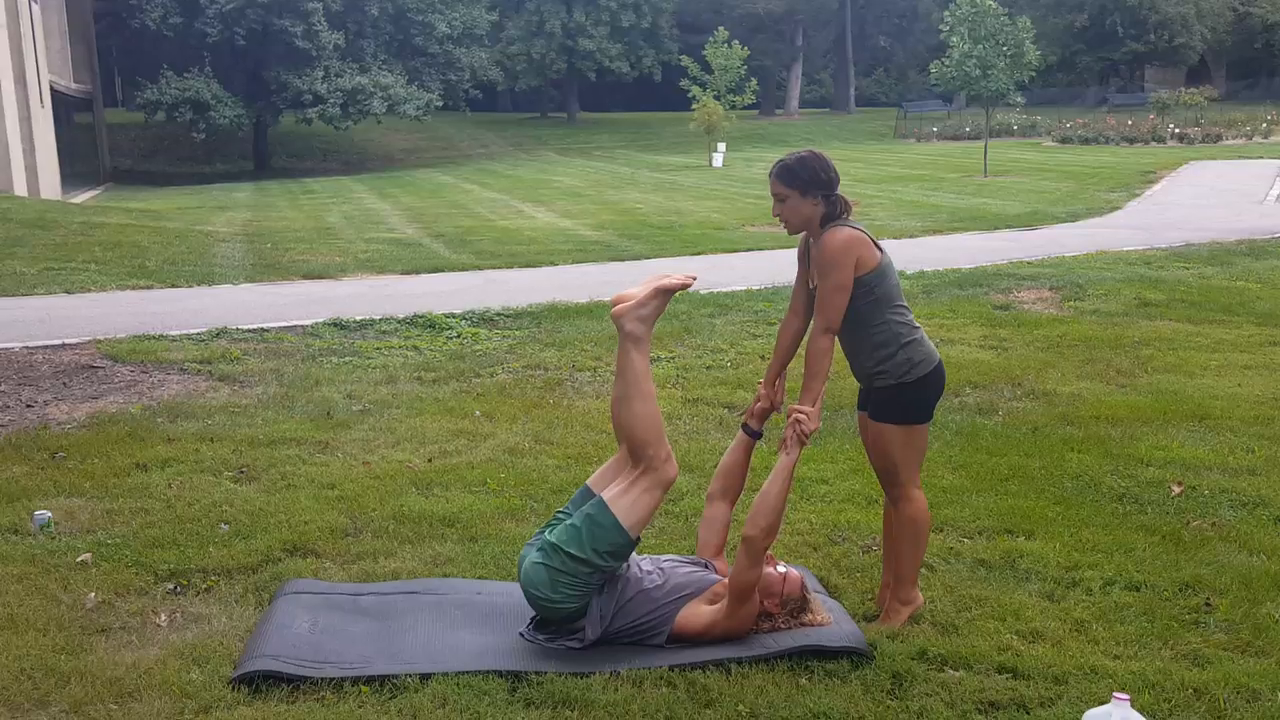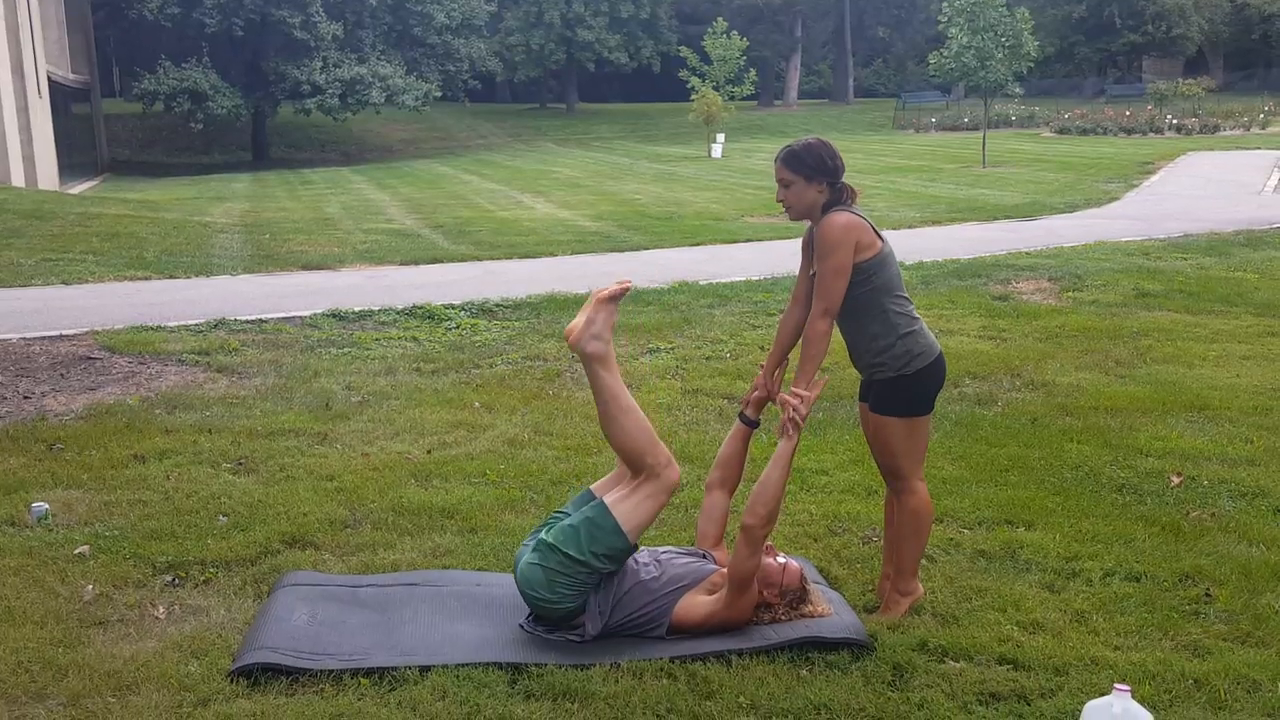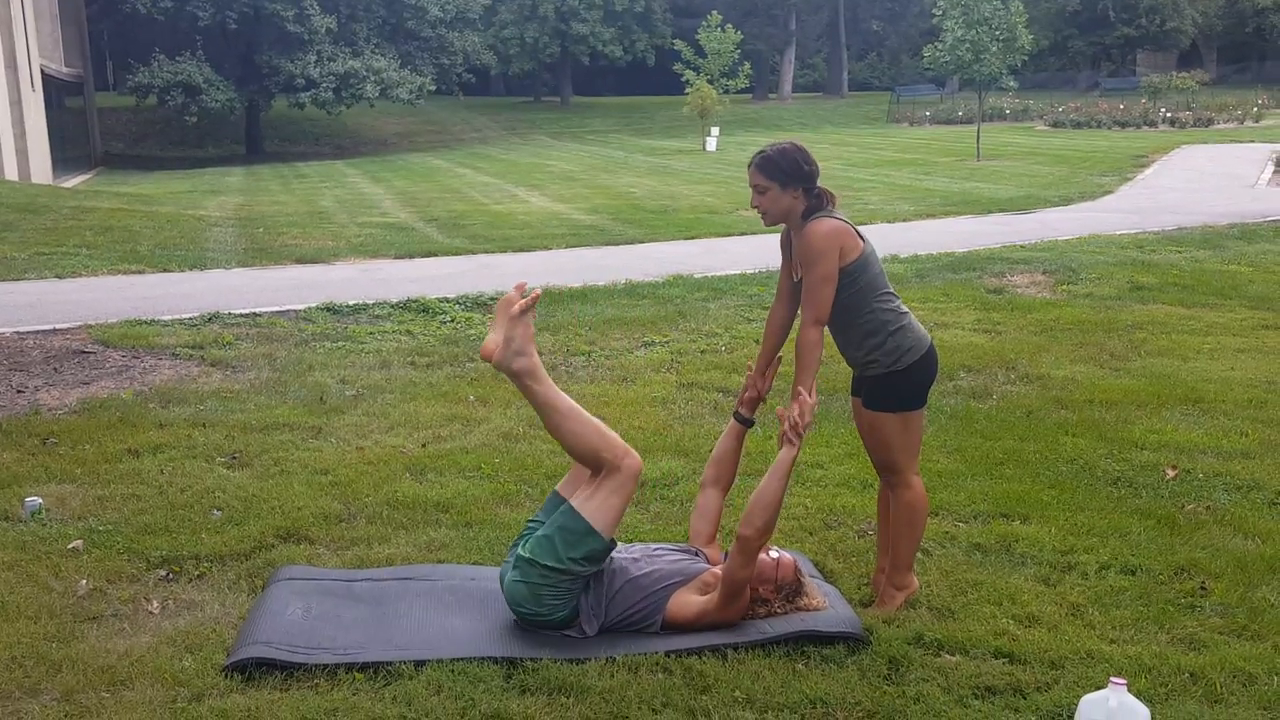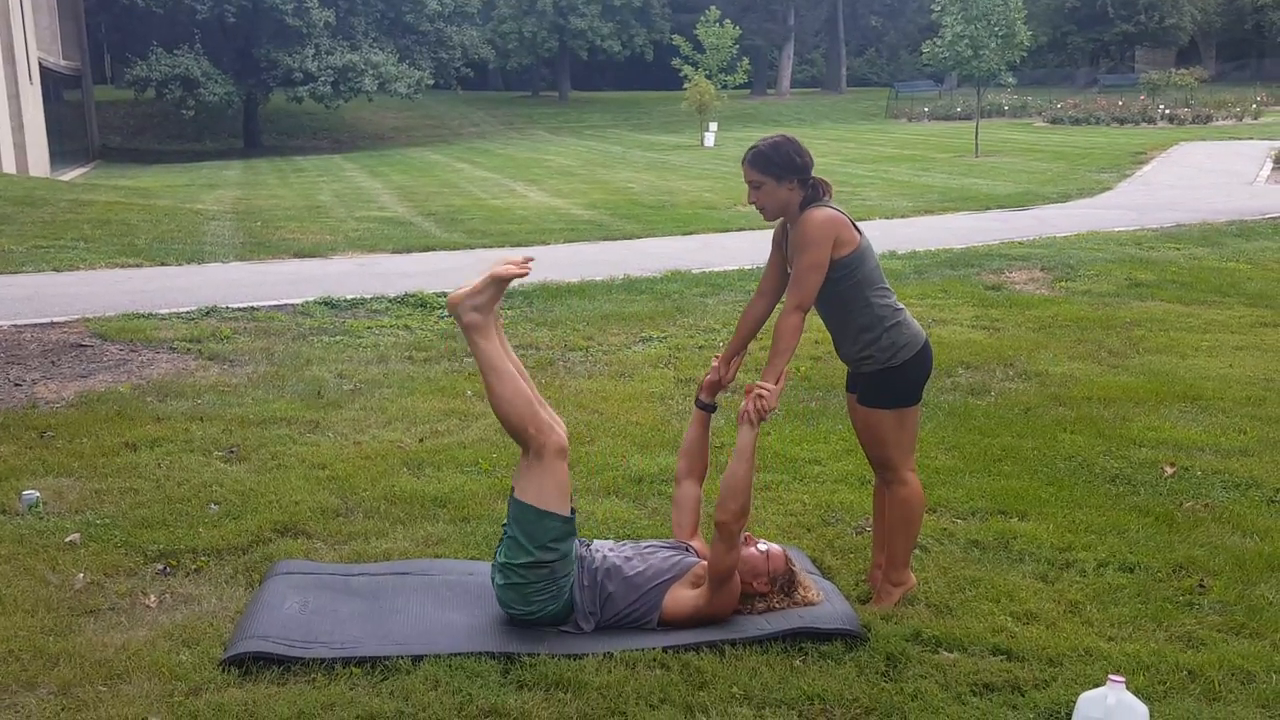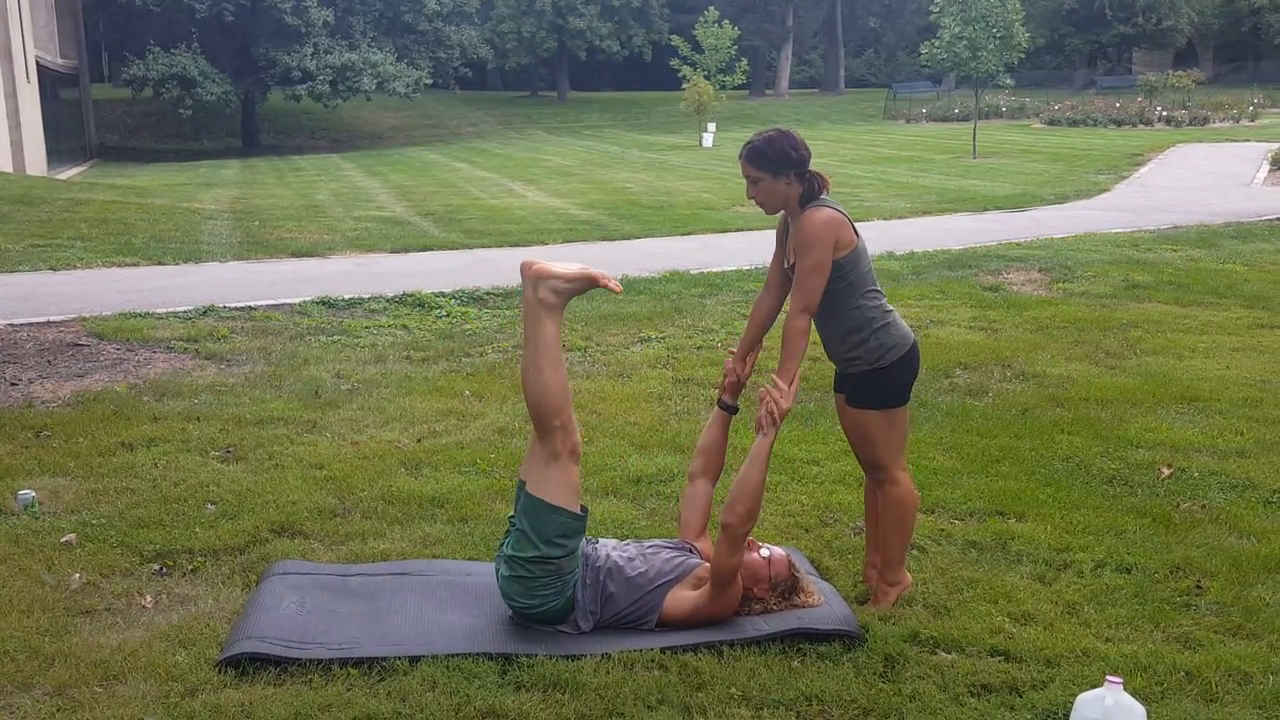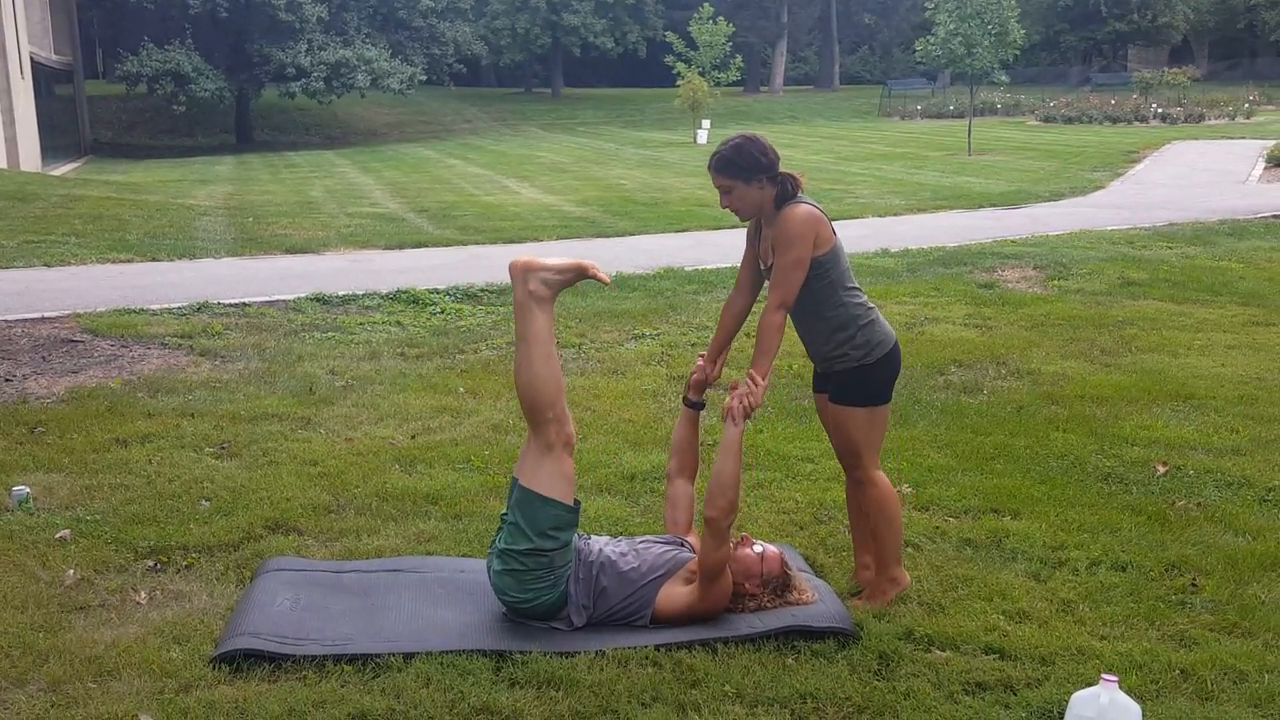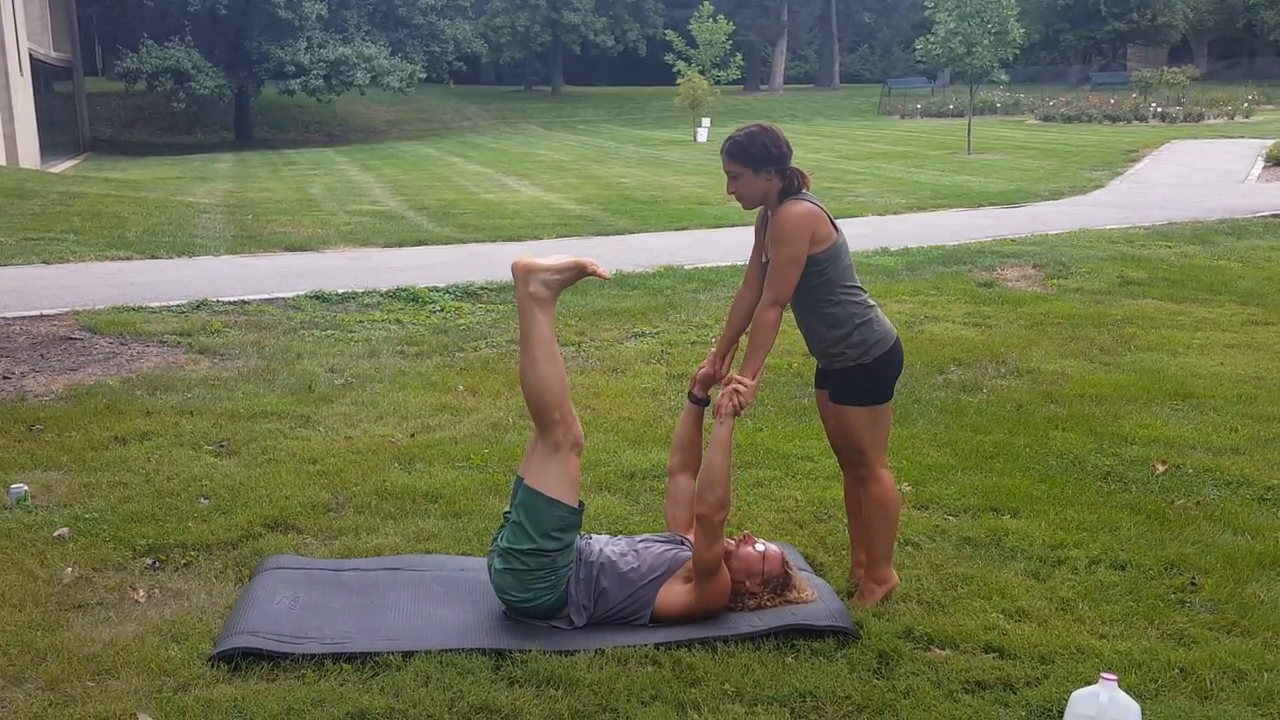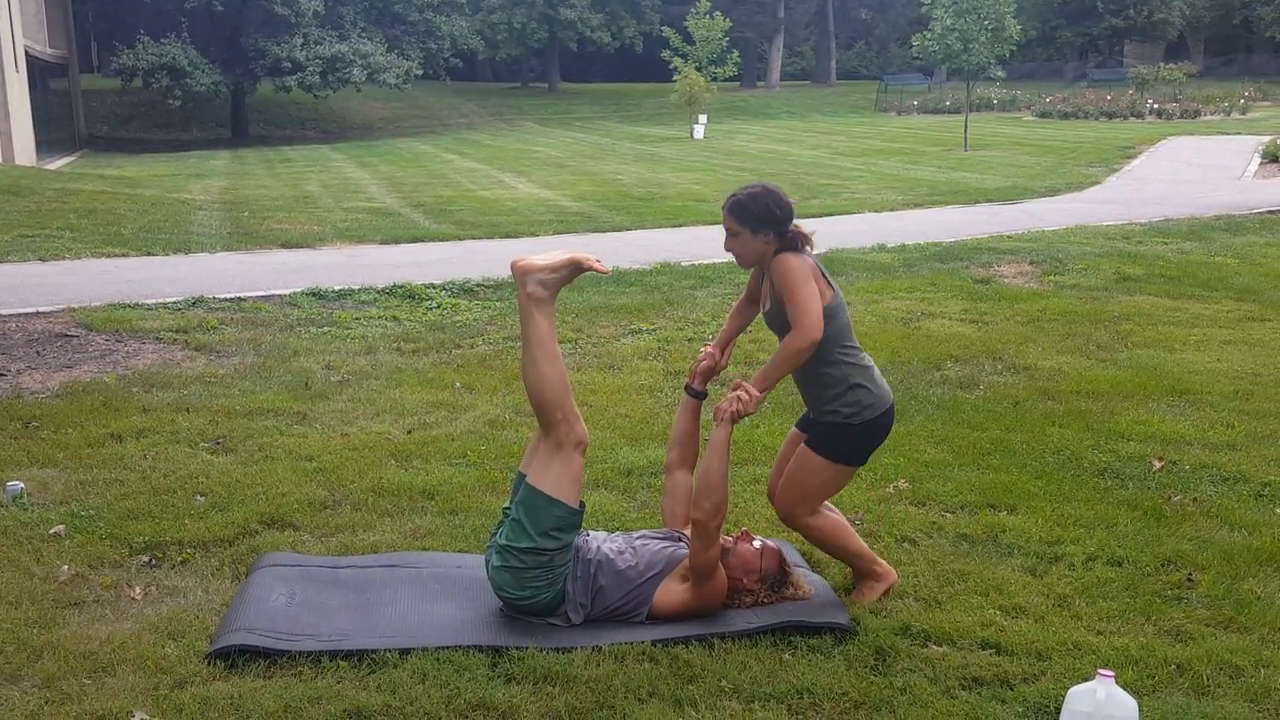
dt=0.5s
person 1, frame 1
left shoulder: (839, 243)
right shoulder: (812, 244)
left elbow: (825, 331)
right elbow: (797, 315)
left wrist: (807, 405)
right wrist: (771, 379)
left hip: (909, 376)
right hip: (879, 378)
left knee: (903, 487)
right knee: (891, 486)
left ankle: (906, 593)
right ankle: (890, 585)
person 1, frame 2
left shoulder: (838, 227)
right shoulder: (818, 232)
left elbow: (822, 315)
right elbow: (799, 305)
left wrist: (800, 388)
right wrist: (770, 368)
left hip: (909, 368)
right hip: (882, 369)
left knee: (906, 480)
right knee: (892, 478)
left ankle: (906, 585)
right ankle: (890, 576)
person 1, frame 3
left shoulder: (820, 234)
right shoulder: (793, 235)
left elbow: (813, 323)
right elbow: (784, 307)
left hip: (901, 361)
right hip: (874, 364)
left knee: (901, 474)
right knee: (885, 471)
left ankle: (902, 578)
right ankle: (885, 568)
person 1, frame 4
left shoulder: (819, 223)
right shoulder: (788, 229)
left elbow: (795, 309)
right elbow: (764, 299)
left wrist: (769, 383)
right wrist: (726, 359)
left hip: (896, 357)
right hip: (867, 359)
left knee: (897, 471)
right knee: (881, 468)
left ankle: (899, 575)
right ankle: (880, 565)
person 1, frame 5
left shoulder: (819, 222)
right shoulder: (790, 223)
left elbow: (801, 311)
right elbow: (771, 295)
left wrist: (783, 385)
right wrist: (740, 356)
left hip: (882, 358)
right hip: (855, 361)
left knee: (888, 470)
right knee: (872, 467)
left ankle: (893, 575)
right ankle: (874, 566)
person 1, frame 6
left shoulder: (798, 219)
right shoulder: (761, 226)
left elbow: (778, 306)
right elbow: (741, 295)
left wrist: (757, 380)
right wrist: (712, 359)
left hip: (866, 356)
right hip: (832, 359)
left knee: (865, 469)
right knee: (851, 467)
left ankle: (892, 574)
right ankle: (866, 566)
person 1, frame 7
left shoulder: (797, 216)
right shoulder: (770, 217)
left elbow: (773, 303)
right elbow: (750, 290)
left wrist: (748, 377)
right wrist: (720, 356)
left hip: (866, 355)
right hip: (836, 358)
left knee: (870, 467)
right knee: (850, 463)
left ankle: (881, 574)
right ankle: (860, 564)
person 1, frame 8
left shoulder: (789, 265)
right shoulder: (770, 267)
left elbow: (808, 334)
right elbow: (749, 306)
left wrist: (757, 386)
right wrist: (721, 346)
left hip: (858, 414)
right hip: (832, 409)
left knee: (792, 506)
right knee: (782, 495)
left ankle: (876, 571)
right ankle: (867, 564)
person 2, frame 1
left shoulder: (735, 616)
right shoulder: (714, 573)
left elbow: (756, 536)
right elbow: (719, 497)
left wrist: (789, 456)
right wrist: (753, 425)
left hip: (558, 582)
right hip: (548, 561)
left knee: (656, 467)
right knee: (639, 455)
left ankle: (635, 330)
right ankle: (635, 325)
person 2, frame 2
left shoulder: (734, 605)
right shoulder: (713, 565)
left elbow: (755, 526)
right elbow: (718, 486)
left wrist: (788, 441)
right wrist: (750, 414)
left hip: (552, 579)
right hip: (541, 561)
left knee: (659, 471)
right knee: (641, 466)
left ankle: (598, 352)
right ankle: (594, 350)
person 2, frame 3
left shoulder: (728, 605)
right shoulder: (707, 562)
left elbow: (750, 534)
right elbow: (713, 485)
left wrist: (789, 450)
right wrist: (744, 414)
left hip: (541, 589)
left knee: (622, 464)
right knee: (602, 453)
left ankle: (524, 364)
right ankle: (515, 360)
person 2, frame 4
left shoulder: (719, 597)
right shoulder: (699, 560)
left elbow: (730, 519)
right elbow: (688, 475)
left wrist: (749, 430)
right wrist: (706, 400)
left hip: (540, 593)
right hip: (556, 575)
left knee: (548, 442)
right knee: (547, 433)
left ankle: (475, 317)
right ankle: (482, 318)
person 2, frame 5
left shoulder: (721, 599)
right shoulder: (699, 557)
left elbow: (735, 522)
right elbow: (700, 476)
left wrist: (766, 435)
right wrist: (728, 400)
left hip: (544, 588)
right hip: (544, 573)
left knee: (560, 442)
right knee: (552, 433)
left ankle: (548, 298)
right ankle: (541, 293)
person 2, frame 6
left shoulder: (713, 593)
right shoulder: (690, 552)
left elbow: (718, 516)
right elbow: (680, 474)
left wrist: (735, 425)
right wrist: (693, 398)
left hip: (538, 584)
right hip: (525, 568)
left knee: (554, 436)
right knee: (550, 432)
left ankle: (536, 291)
right ankle: (532, 289)
person 2, frame 7
left shoulder: (712, 591)
right shoulder: (689, 550)
left elbow: (710, 512)
right elbow: (682, 471)
left wrist: (724, 422)
right wrist: (698, 396)
left hip: (537, 582)
right hip: (525, 566)
left knee: (561, 436)
right knee: (555, 432)
left ankle: (537, 292)
right ankle: (536, 291)
person 2, frame 8
left shoulder: (709, 590)
right shoulder: (686, 547)
left elbow: (706, 517)
right elbow: (679, 465)
left wrist: (723, 428)
right wrist: (696, 388)
left hip: (533, 580)
right hip: (517, 557)
left knee: (566, 434)
right knee: (558, 428)
left ankle: (537, 292)
right ankle: (537, 288)
